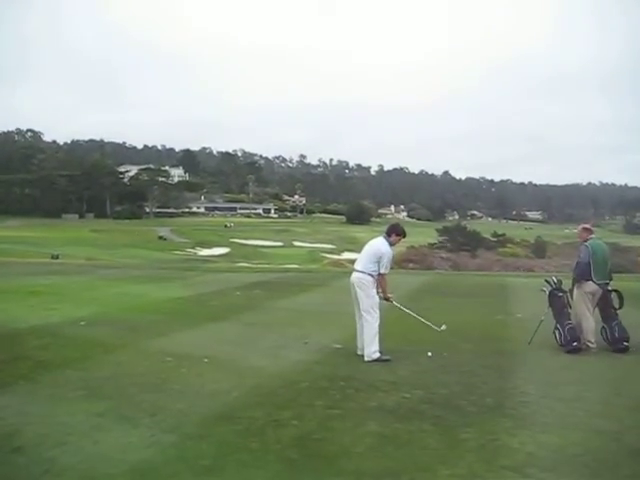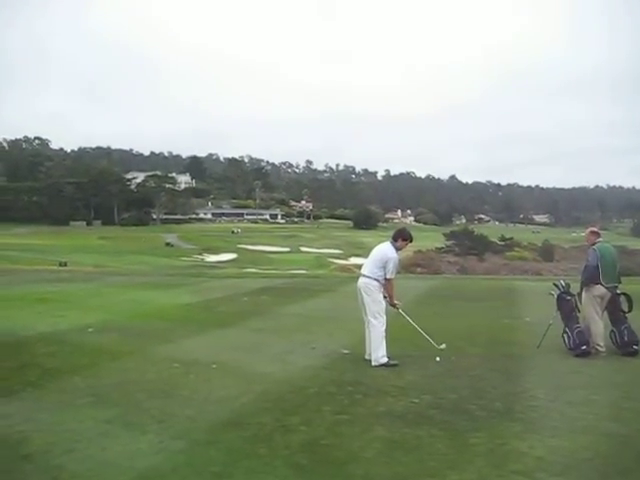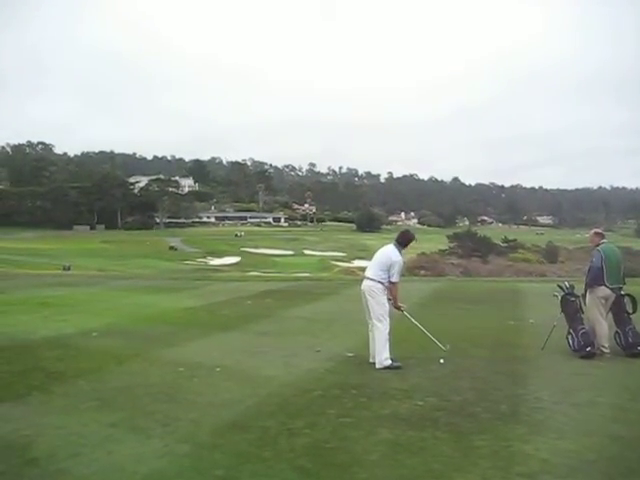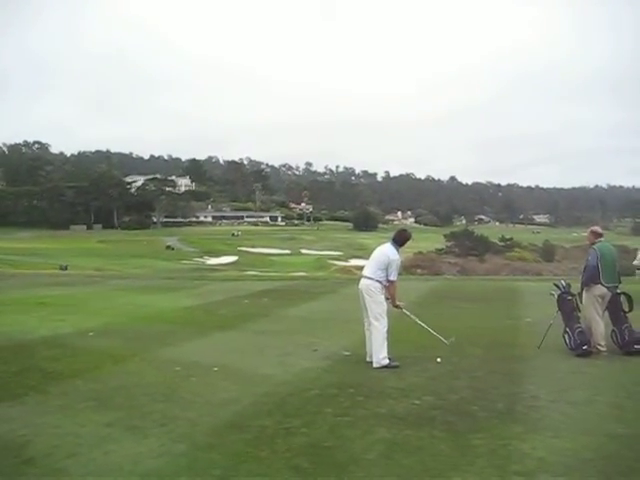
dt=0.4s
person 1, frame 1
left shoulder: (376, 241)
right shoulder: (386, 250)
right elbow: (382, 276)
left wrist: (378, 289)
right wrist: (385, 294)
left hip: (356, 277)
right hip: (365, 280)
left knee: (362, 316)
right knee: (371, 317)
left ankle: (363, 348)
right ankle: (371, 354)
person 1, frame 2
left shoulder: (383, 246)
right shoulder: (392, 255)
right elbow: (389, 281)
left wrist: (385, 294)
right wrist: (392, 300)
left hip: (363, 282)
right hip: (371, 285)
left knee: (370, 321)
right knee: (378, 322)
left ankle: (371, 353)
right ankle: (379, 359)
person 1, frame 3
left shoulder: (387, 248)
right shoulder: (397, 258)
right elbow: (394, 284)
left wrist: (389, 295)
right wrist: (396, 303)
left hip: (367, 284)
right hip: (376, 288)
left knee: (374, 323)
right knee: (382, 324)
left ankle: (375, 356)
right ankle: (383, 361)
person 1, frame 4
left shoulder: (384, 247)
right shoulder: (395, 257)
right elbow: (392, 282)
left wrist: (387, 294)
right wrist: (394, 301)
left hip: (365, 283)
right hip: (373, 287)
left knee: (370, 322)
right knee: (379, 323)
left ankle: (372, 355)
right ankle: (380, 360)
person 2, frame 1
left shoulder: (586, 246)
right shoulder: (603, 246)
left elbow: (582, 264)
right elbow: (608, 266)
left wrist: (575, 279)
right wrist: (606, 281)
left hip: (586, 284)
right hip: (600, 285)
left knee: (584, 314)
right knee: (588, 313)
left ankle: (590, 343)
right ankle: (586, 339)
person 2, frame 2
left shoulder: (594, 249)
right shoulder: (612, 249)
left elbow: (590, 268)
right elbow: (616, 269)
left wrist: (584, 283)
right wrist: (615, 284)
left hip: (594, 288)
right hip: (608, 288)
left knee: (593, 318)
right knee: (597, 316)
left ankle: (599, 347)
right ankle: (596, 343)
person 2, frame 3
left shoulder: (599, 250)
right shoulder: (616, 250)
left elbow: (594, 269)
right elbow: (621, 270)
left wrist: (588, 285)
right wrist: (620, 285)
left hip: (599, 289)
right hip: (613, 289)
left knee: (597, 319)
right knee: (601, 318)
left ankle: (603, 348)
right ankle: (601, 344)
person 2, frame 4
left shoulder: (595, 249)
right shoulder: (612, 249)
left elbow: (590, 268)
right elbow: (616, 269)
left wrist: (584, 284)
right wrist: (616, 284)
left hip: (595, 287)
right hip: (609, 288)
left knee: (594, 318)
right knee: (597, 317)
left ankle: (600, 347)
right ankle: (595, 342)
